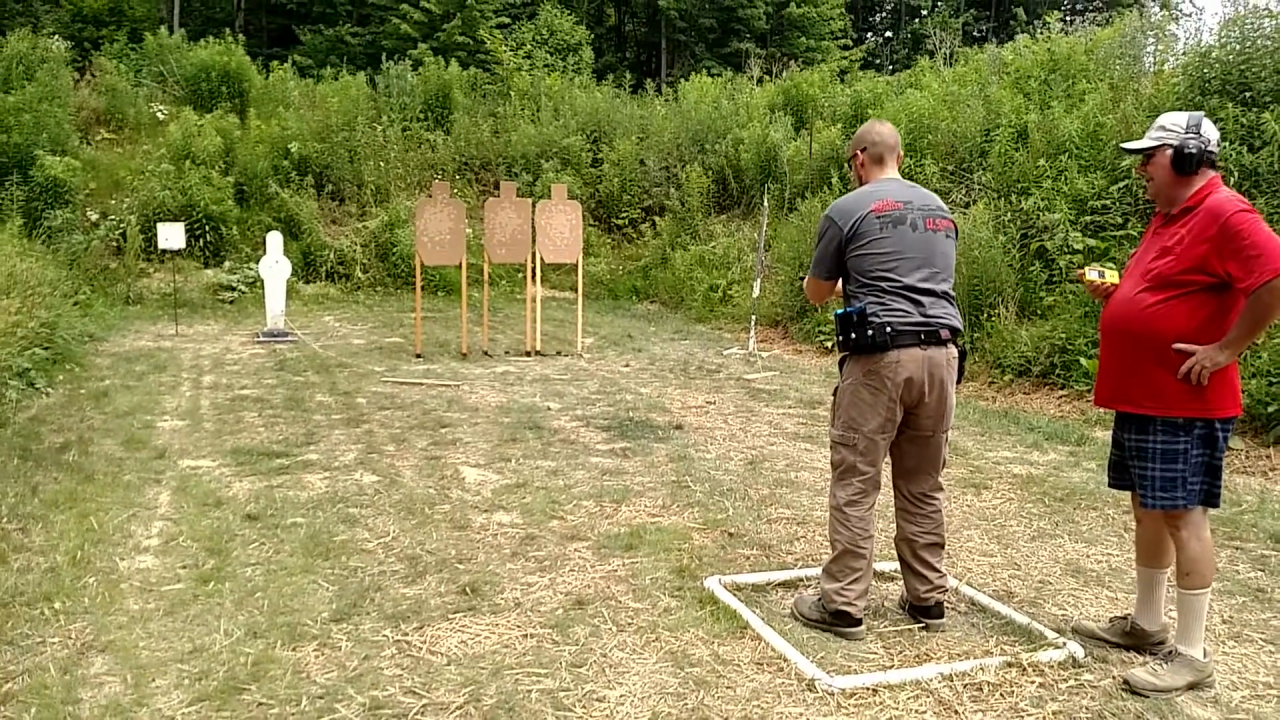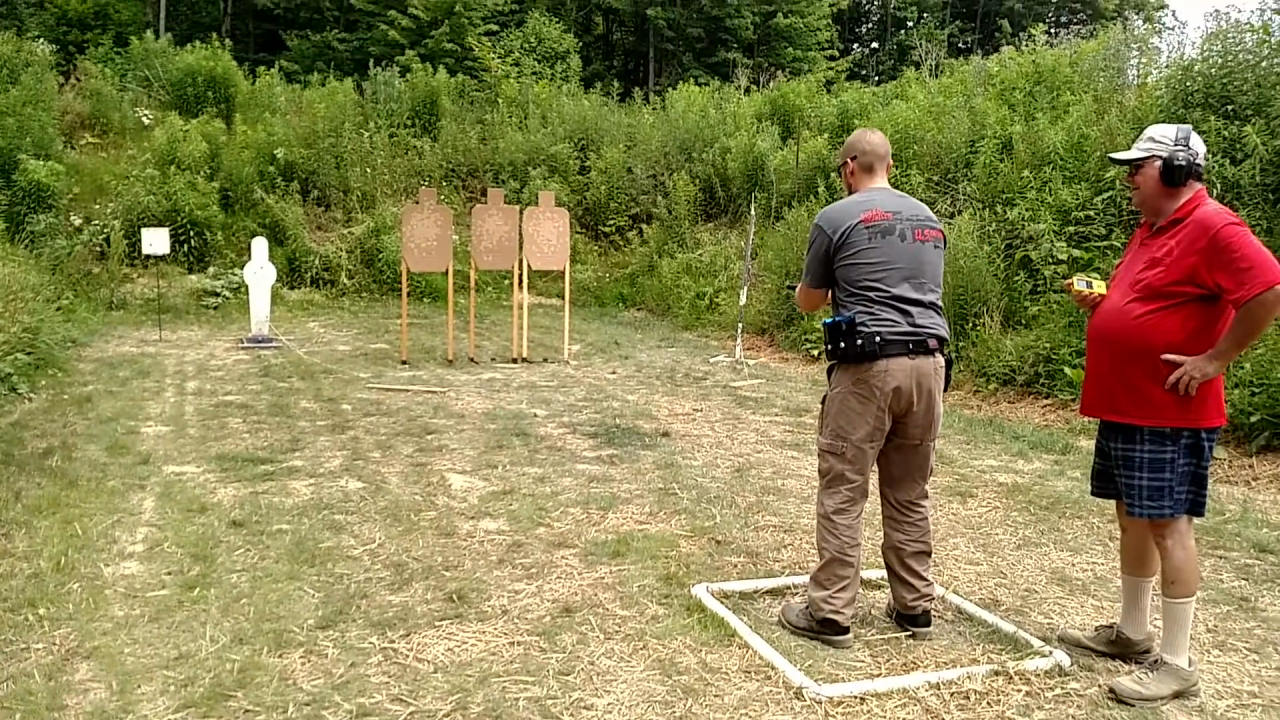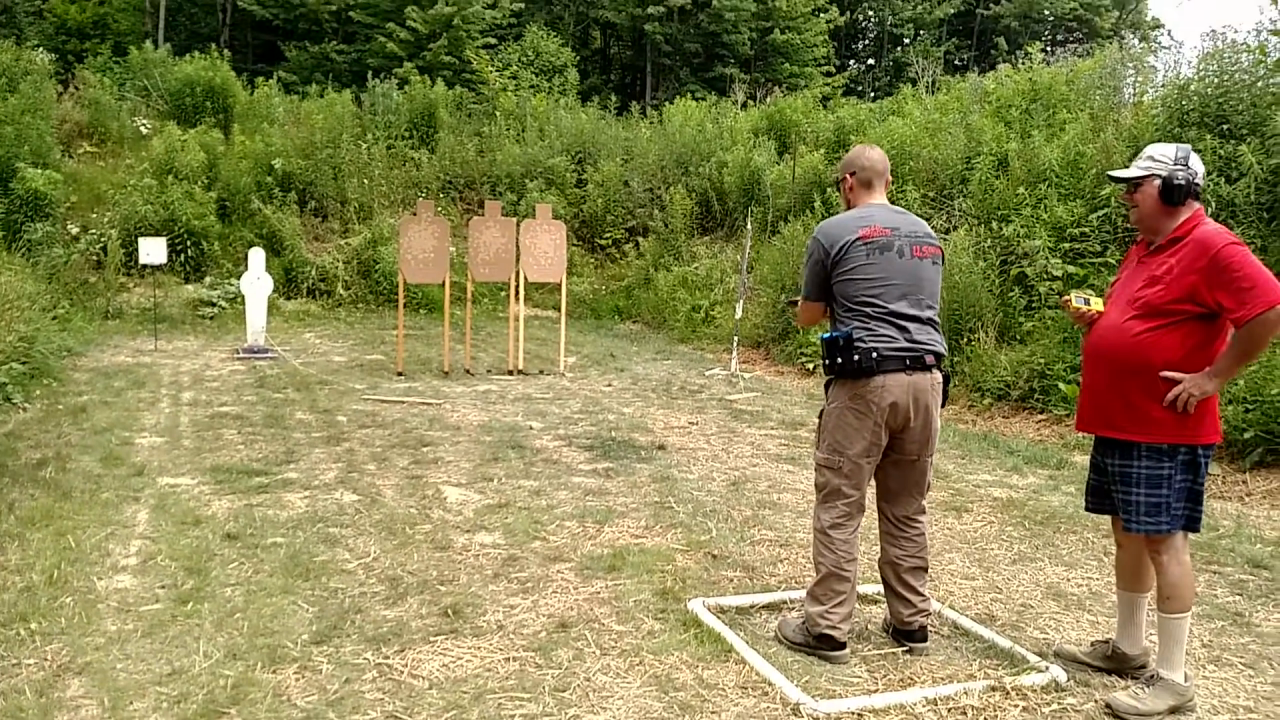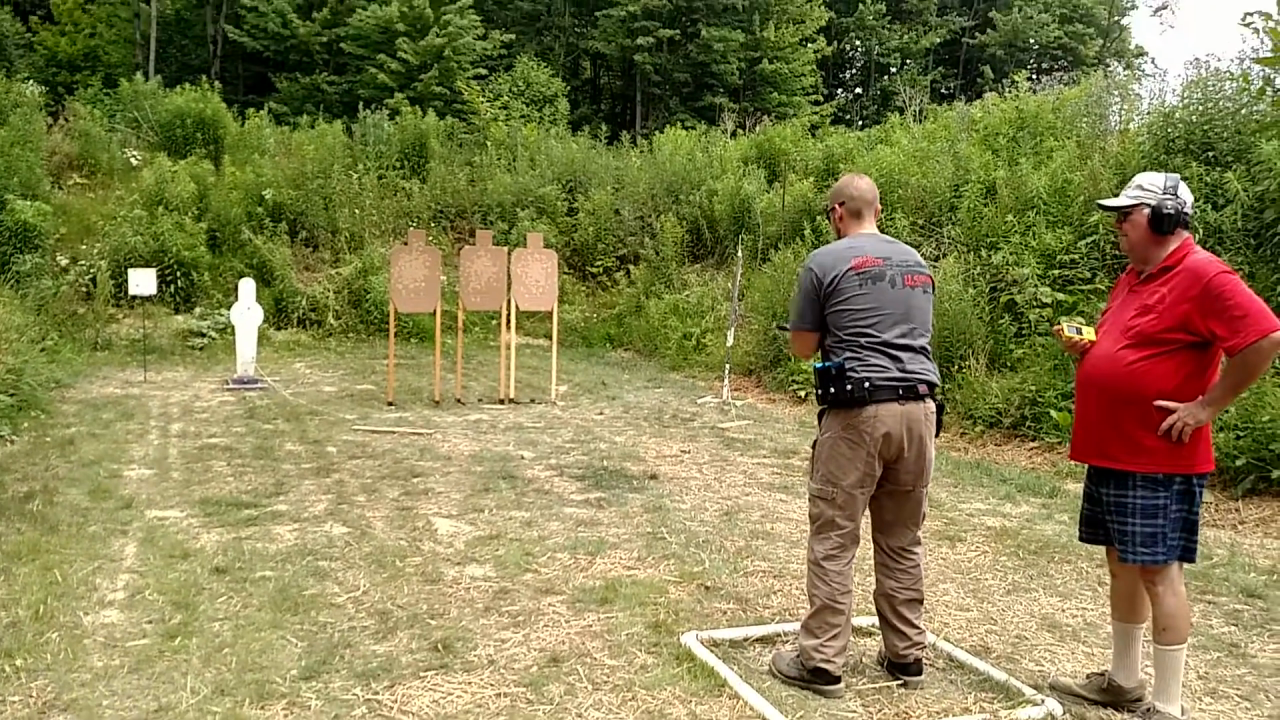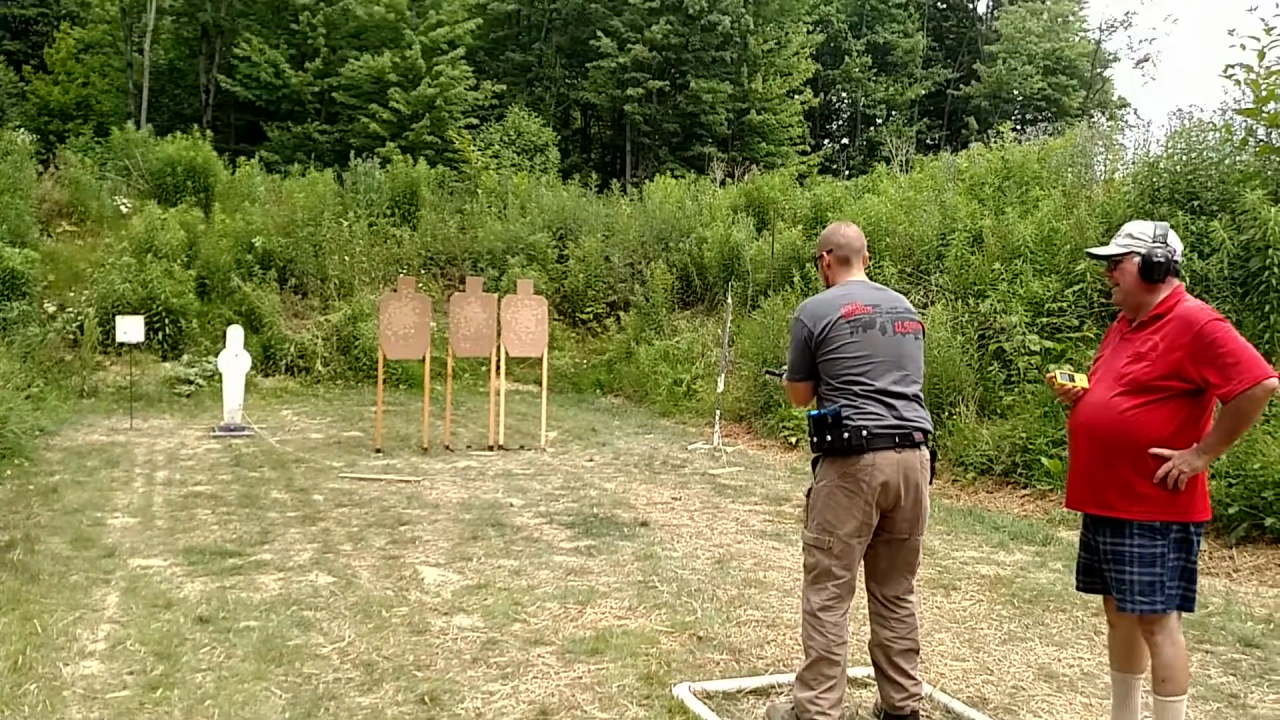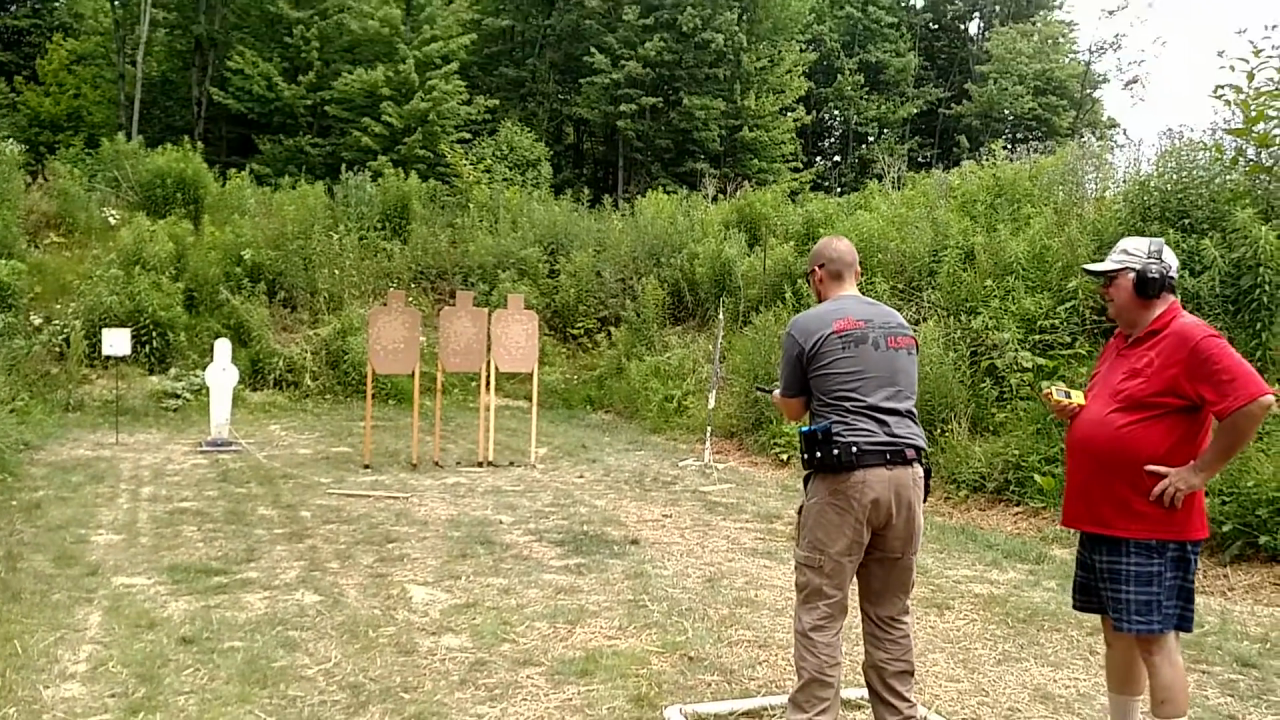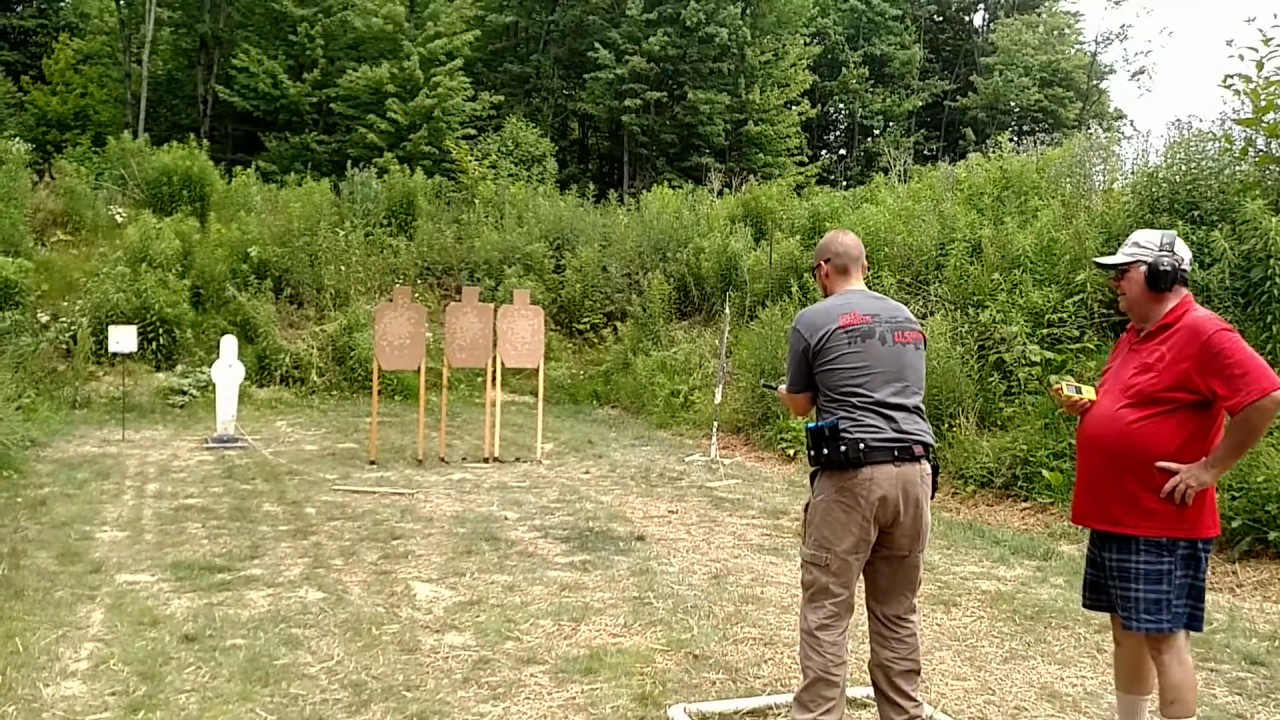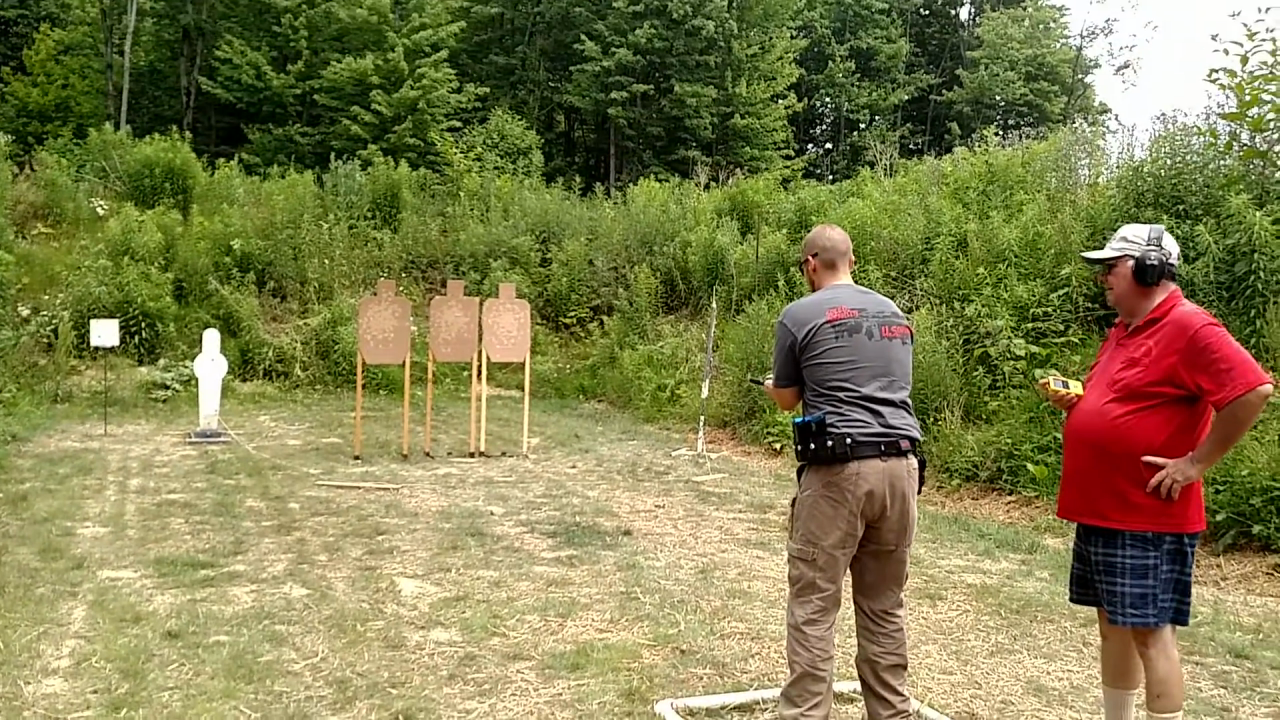
dt=0.2s
person 1, frame 1
left shoulder: (1225, 214)
right shoulder: (1168, 216)
left wrist: (1227, 349)
right wrist: (1114, 293)
left hip: (1184, 403)
right hip: (1140, 397)
left knee: (1182, 515)
right knee: (1147, 508)
left ankle: (1190, 654)
right ankle: (1146, 623)
person 1, frame 2
left shoulder: (1212, 227)
right shoulder: (1150, 229)
left wrist: (1214, 360)
right wrist: (1099, 303)
left hip: (1169, 413)
right hip: (1124, 406)
left knee: (1168, 524)
right knee: (1132, 518)
left ankle: (1176, 662)
right ankle: (1130, 632)
person 1, frame 3
left shoulder: (1211, 246)
right shoulder: (1144, 247)
left wrist: (1213, 378)
right wrist: (1094, 319)
left hip: (1165, 430)
right hip: (1119, 423)
left knee: (1163, 540)
right knee: (1126, 533)
right ankle: (1127, 648)
person 1, frame 4
left shoulder: (1202, 275)
right shoulder: (1132, 277)
left wrist: (1207, 406)
right wrist: (1086, 349)
left hip: (1158, 460)
right hip: (1112, 454)
left knee: (1158, 570)
right knee: (1121, 563)
person 1, frame 5
left shoulder: (1195, 323)
right shoulder: (1123, 326)
left wrist: (1202, 453)
right wrist: (1079, 397)
left hip: (1155, 510)
right hip: (1106, 503)
left knee: (1156, 621)
right knee: (1119, 614)
person 1, frame 6
left shoulder: (1190, 339)
right shoulder: (1120, 342)
left wrist: (1199, 471)
right wrist: (1075, 413)
left hip: (1151, 528)
right hip: (1103, 520)
left knee: (1153, 640)
right knee: (1117, 634)
person 1, frame 7
left shoulder: (1203, 333)
right shoulder: (1133, 336)
left wrist: (1210, 468)
right wrist: (1086, 407)
left hip: (1162, 525)
right hip: (1113, 518)
left knee: (1163, 638)
right knee: (1126, 632)
person 1, frame 8
left shoulder: (1190, 328)
right shoulder: (1122, 330)
left elbow: (1254, 390)
left wrist: (1196, 462)
right wrist: (1074, 401)
left hip: (1148, 519)
right hip: (1100, 511)
left knee: (1150, 632)
right knee: (1113, 626)
person 2, frame 1
left shoulder: (846, 210)
right shoulder: (940, 210)
left elbow: (816, 293)
left wrist: (845, 285)
left hip: (880, 358)
right hip: (939, 355)
left knee: (855, 486)
right knee: (923, 486)
left ankle: (843, 605)
right ankle: (927, 597)
person 2, frame 2
left shoulder: (835, 218)
right shoulder: (929, 218)
left elbow: (809, 302)
left wrist: (835, 291)
left hip: (868, 367)
right hip: (927, 364)
left knee: (842, 494)
right knee: (910, 494)
left ankle: (830, 612)
right ankle: (914, 606)
person 2, frame 3
left shoulder: (833, 233)
right shoulder: (927, 234)
left elbow: (809, 316)
left wrist: (827, 305)
left hip: (866, 383)
right hip: (925, 380)
left knee: (839, 509)
right knee: (907, 509)
left ankle: (826, 628)
right ankle: (911, 622)
person 2, frame 4
left shoulder: (824, 262)
right shoulder: (917, 263)
left elbow: (803, 347)
left wrist: (832, 335)
left hip: (858, 413)
right hip: (918, 409)
left knee: (833, 541)
right knee: (902, 541)
left ankle: (821, 662)
right ankle: (906, 654)
person 2, frame 5
left shoulder: (815, 311)
right shoulder: (907, 310)
left elbow: (799, 396)
left wrist: (790, 380)
left hip: (853, 462)
right hip: (912, 458)
left knee: (828, 593)
right knee: (897, 591)
person 2, frame 6
left shoulder: (806, 326)
right shoulder: (899, 324)
left elbow: (792, 411)
left wrist: (781, 397)
left hip: (846, 479)
right hip: (906, 475)
left knee: (820, 611)
right knee: (890, 611)
person 2, frame 7
left shoulder: (812, 321)
right shoulder: (907, 318)
left elbow: (799, 405)
left wrist: (786, 392)
left hip: (852, 476)
right hip: (913, 472)
left knee: (826, 609)
right knee: (897, 610)
person 2, frame 8
left shoulder: (799, 315)
right shoulder: (894, 313)
left elbow: (786, 400)
left wrist: (773, 385)
left hip: (839, 471)
right hip: (900, 466)
left knee: (813, 604)
right knee: (884, 604)
